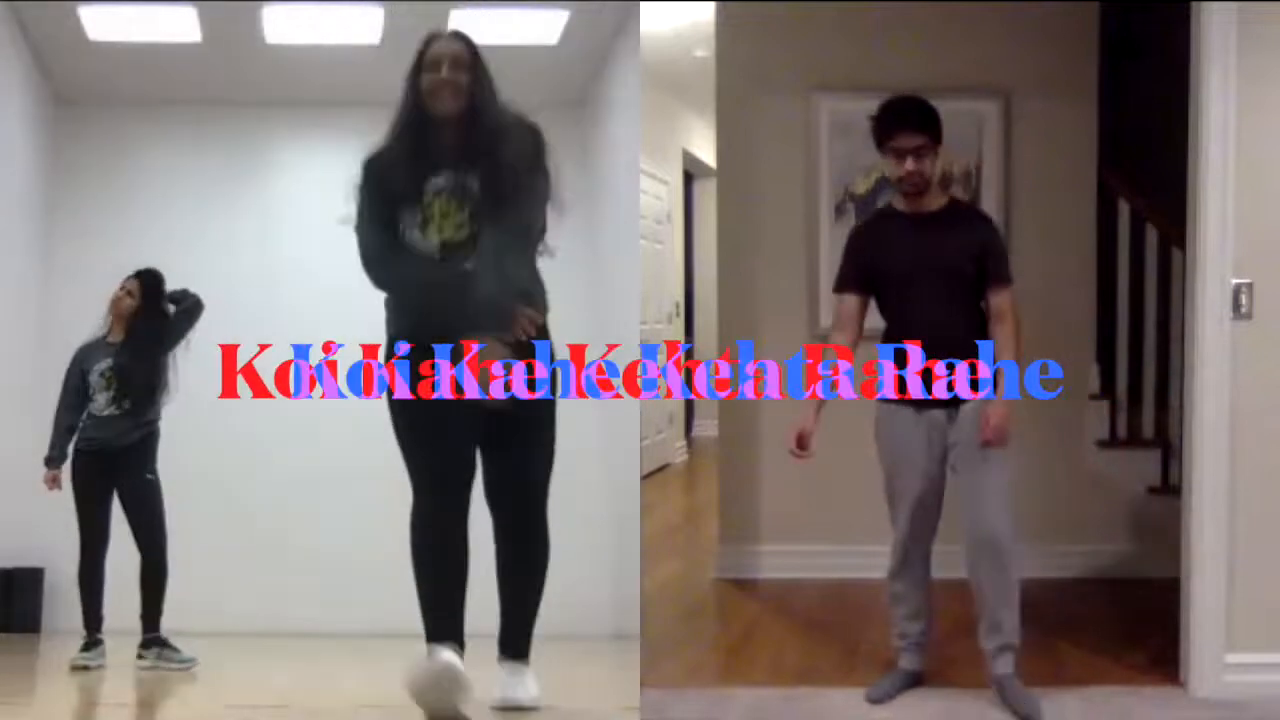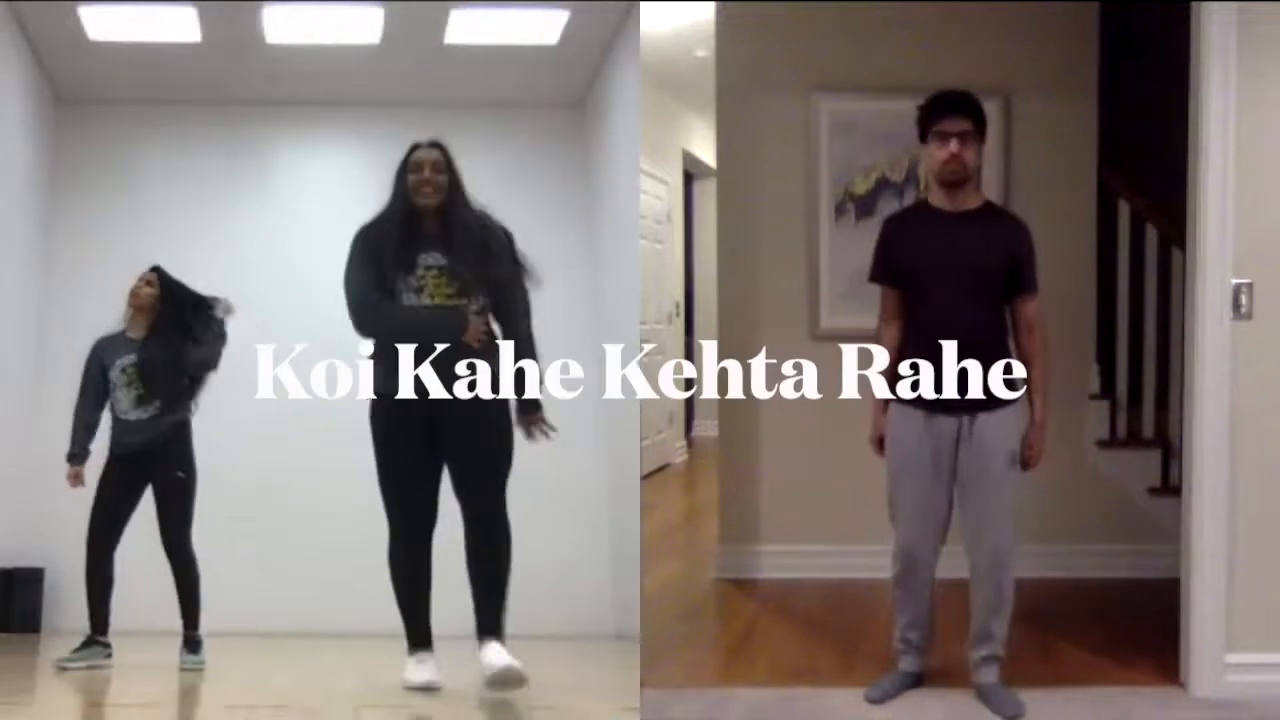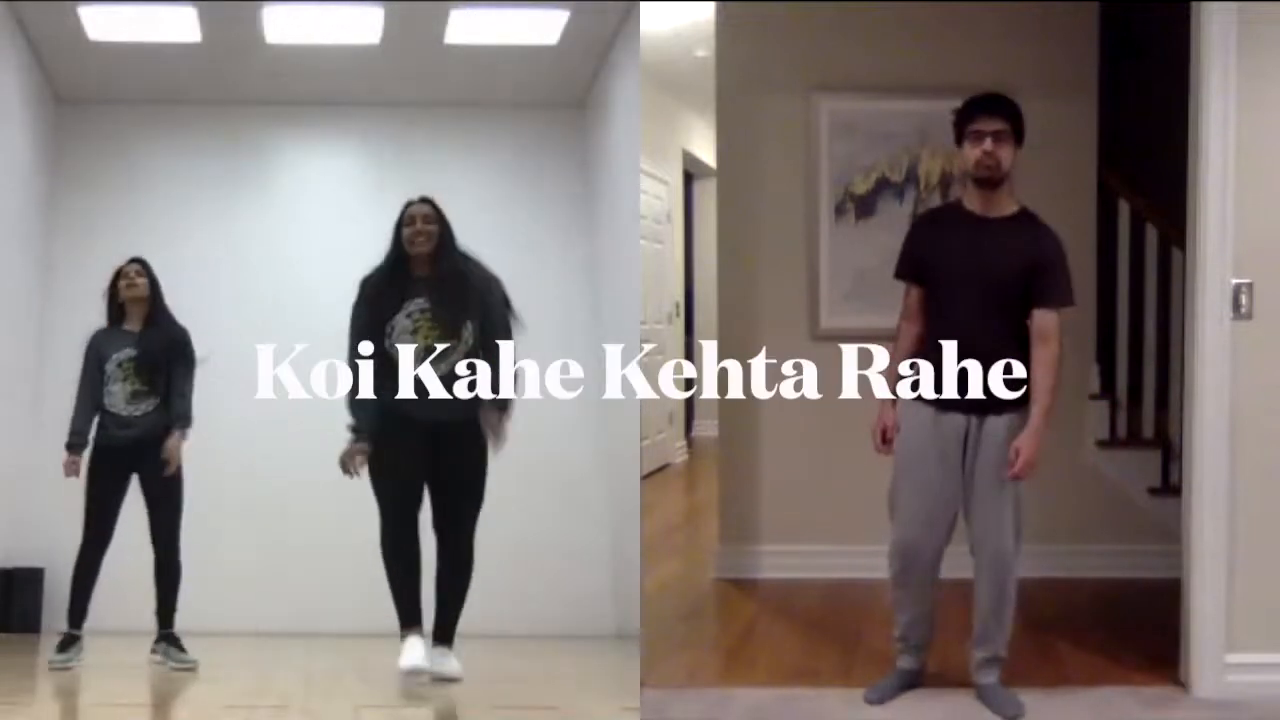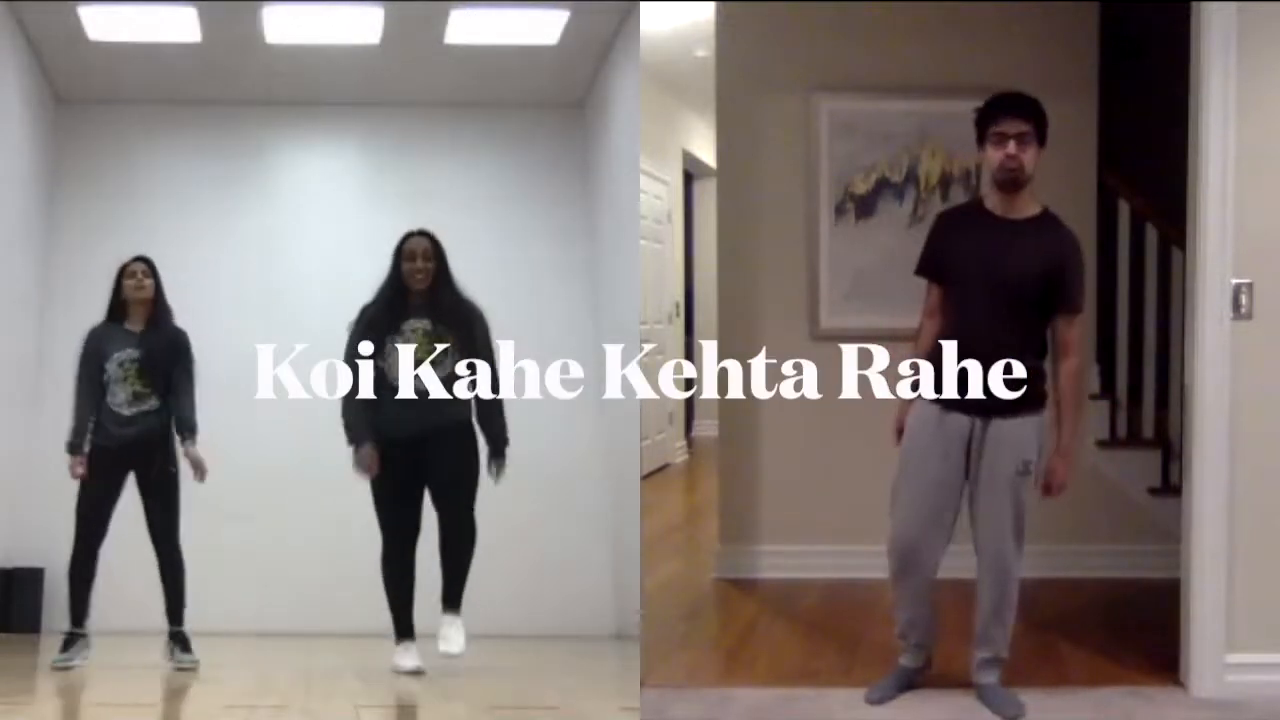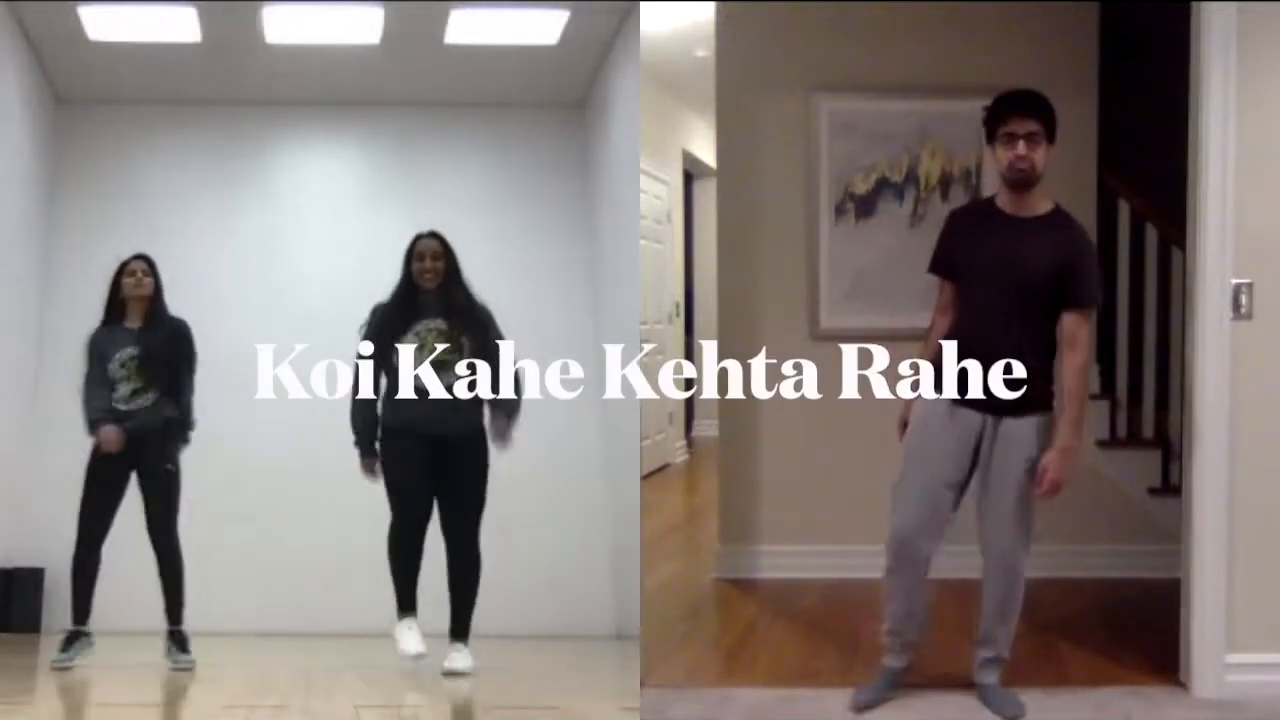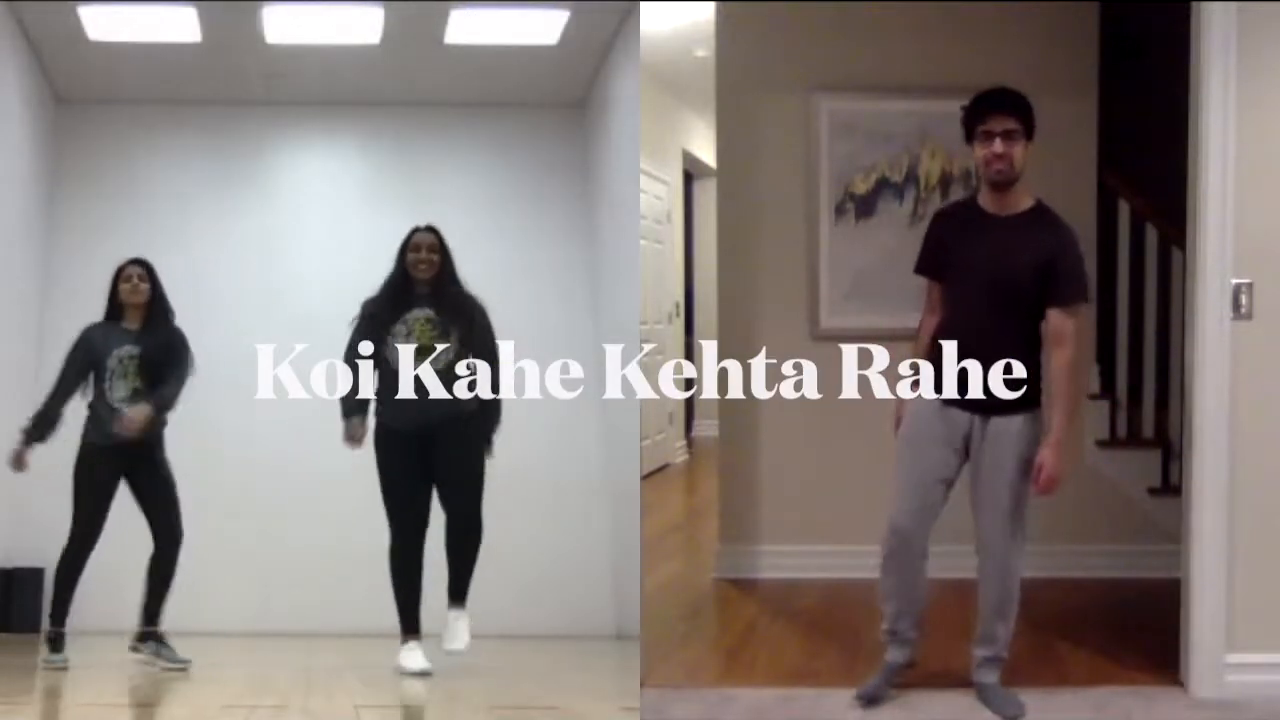
dt=0.5s
person 1, frame 1
left shoulder: (975, 227)
right shoulder: (869, 237)
left elbow: (1003, 318)
right elbow: (845, 329)
left wrist: (1001, 397)
right wrist: (812, 409)
left hip: (973, 403)
right hip: (902, 408)
left knee: (992, 532)
right knee: (909, 538)
left ankle: (1003, 665)
right ankle: (909, 658)
person 1, frame 2
left shoulder: (1009, 232)
right shoulder: (900, 230)
left elbow: (1028, 328)
right elbow: (891, 324)
left wrist: (1038, 415)
right wrist: (879, 408)
left hip: (992, 412)
right hip: (917, 411)
left knee: (993, 546)
right knee: (913, 545)
left ankle: (988, 669)
right ankle: (910, 659)
person 1, frame 3
left shoulder: (1039, 242)
right shoulder: (930, 229)
left elbow: (1046, 340)
right elbow: (911, 320)
left wrist: (1034, 428)
right wrist: (889, 400)
left hip: (1001, 416)
right hip: (930, 409)
left knee: (996, 550)
right knee: (911, 545)
right ankle: (909, 658)
person 1, frame 4
left shoulder: (1057, 243)
right shoulder: (951, 226)
left elbow: (1067, 350)
left wrist: (1064, 446)
right wrist: (908, 396)
left hip: (1014, 419)
right hip: (940, 408)
left knee: (1000, 551)
right knee: (910, 541)
right ankle: (912, 658)
person 1, frame 5
left shoulder: (1069, 241)
right shoulder: (963, 223)
left elbow: (1075, 346)
left wrist: (1065, 443)
right wrist: (914, 392)
left hip: (1022, 416)
right hip: (946, 403)
left knee: (1006, 550)
right knee: (907, 533)
right ankle: (893, 661)
person 1, frame 6
left shoulder: (1053, 237)
right shoulder: (948, 224)
left elbow: (1062, 342)
left wrist: (1056, 438)
right wrist: (909, 391)
left hip: (1011, 414)
right hip: (938, 401)
left knee: (1001, 548)
right knee: (904, 528)
right ankle: (897, 650)
person 2, frame 1
left shoulder: (516, 150)
right shoulder: (388, 168)
left elbow: (518, 240)
right elbow: (380, 261)
left wrist: (500, 332)
right wrist: (475, 294)
left hip: (511, 351)
right hip: (423, 359)
left knee: (520, 508)
right knee: (439, 496)
left ankle: (516, 659)
right ankle: (446, 652)
person 2, frame 2
left shoulder: (486, 241)
right shoulder: (375, 242)
left elbow: (516, 320)
right elbow: (366, 315)
left wrist: (529, 400)
right wrist: (452, 325)
left hip: (475, 395)
right hip: (401, 401)
left knee: (486, 508)
right knee: (409, 525)
left ankle: (491, 642)
right ankle: (419, 650)
person 2, frame 3
left shoulder: (475, 285)
right shoulder: (378, 289)
left elbow: (503, 346)
right elbow: (360, 365)
left wrist: (498, 403)
right wrist: (360, 434)
left hip: (460, 426)
right hip: (398, 422)
left knee: (456, 534)
right knee: (399, 516)
left ankle: (443, 644)
right ankle: (411, 634)
person 2, frame 4
left shoulder: (464, 316)
right shoulder: (375, 318)
right elbow: (355, 384)
left wrist: (497, 444)
right wrist: (361, 440)
left hip: (449, 434)
right hip: (391, 442)
left knee: (457, 514)
right knee: (398, 539)
left ankle: (452, 612)
right ankle: (404, 640)
person 2, frame 5
left shoulder: (474, 318)
right shoulder: (388, 318)
left elbow: (503, 371)
right elbow: (363, 383)
left wrist: (505, 410)
right wrist: (365, 443)
left hip: (464, 437)
right hip: (405, 433)
left knee: (463, 537)
right knee: (411, 516)
left ankle: (459, 643)
right ankle: (406, 615)
person 2, frame 6
left shoulder: (467, 310)
right shoulder: (378, 310)
left elbow: (489, 371)
right elbow: (354, 369)
left wrist: (487, 428)
right wrist: (353, 414)
left hip: (456, 425)
right hip: (398, 433)
left knee: (464, 507)
right knee: (406, 531)
left ankle: (456, 604)
right ankle: (410, 639)
person 3, frame 1
left shoulder: (153, 344)
right shoulder: (87, 353)
left elbow: (193, 304)
right elbow: (68, 409)
left wrist: (161, 298)
right wrist: (54, 459)
left hip: (137, 456)
right hip: (91, 458)
left knee: (153, 547)
right knee: (92, 549)
left ankle: (151, 641)
right ankle: (93, 640)
person 3, frame 2
left shoulder: (175, 343)
right shoulder: (105, 348)
left elbow: (206, 360)
right elbow: (89, 406)
left wrist: (216, 316)
right wrist: (77, 456)
left hip: (170, 452)
right hip: (124, 456)
left knee: (177, 546)
right knee: (99, 545)
left ankle: (192, 639)
right ankle: (98, 641)
person 3, frame 3
left shoulder: (173, 335)
right shoulder: (102, 341)
left elbow: (182, 392)
right elbow: (87, 396)
left wrist: (178, 433)
right wrist: (76, 446)
left hip: (159, 449)
right hip: (110, 449)
left knee: (166, 542)
right knee: (93, 542)
left ankle: (167, 637)
right ankle: (72, 635)
person 3, frame 4
left shoulder: (173, 339)
right shoulder: (100, 337)
left elbow: (183, 395)
right elbow: (87, 396)
left wrist: (189, 441)
right wrist: (78, 449)
left hip: (157, 449)
right hip: (107, 449)
left knee: (166, 541)
right knee: (86, 537)
left ankle: (178, 637)
right ankle: (77, 634)
person 3, frame 5
left shoulder: (174, 331)
right shoulder: (102, 338)
left elbow: (183, 388)
right elbow: (95, 389)
left wrist: (178, 437)
right wrist: (101, 425)
left hip: (157, 444)
right hip: (111, 448)
left knee: (164, 537)
right knee: (89, 536)
left ankle: (177, 637)
right ankle: (78, 632)
person 3, frame 6
left shoulder: (168, 337)
right shoulder: (95, 336)
left elbow: (174, 385)
right elbow: (63, 389)
left wrist: (149, 408)
right wrist: (31, 437)
left hip: (147, 450)
right hip: (100, 448)
left knee: (170, 535)
right knee: (83, 538)
left ankle: (149, 634)
right ankle: (56, 634)
